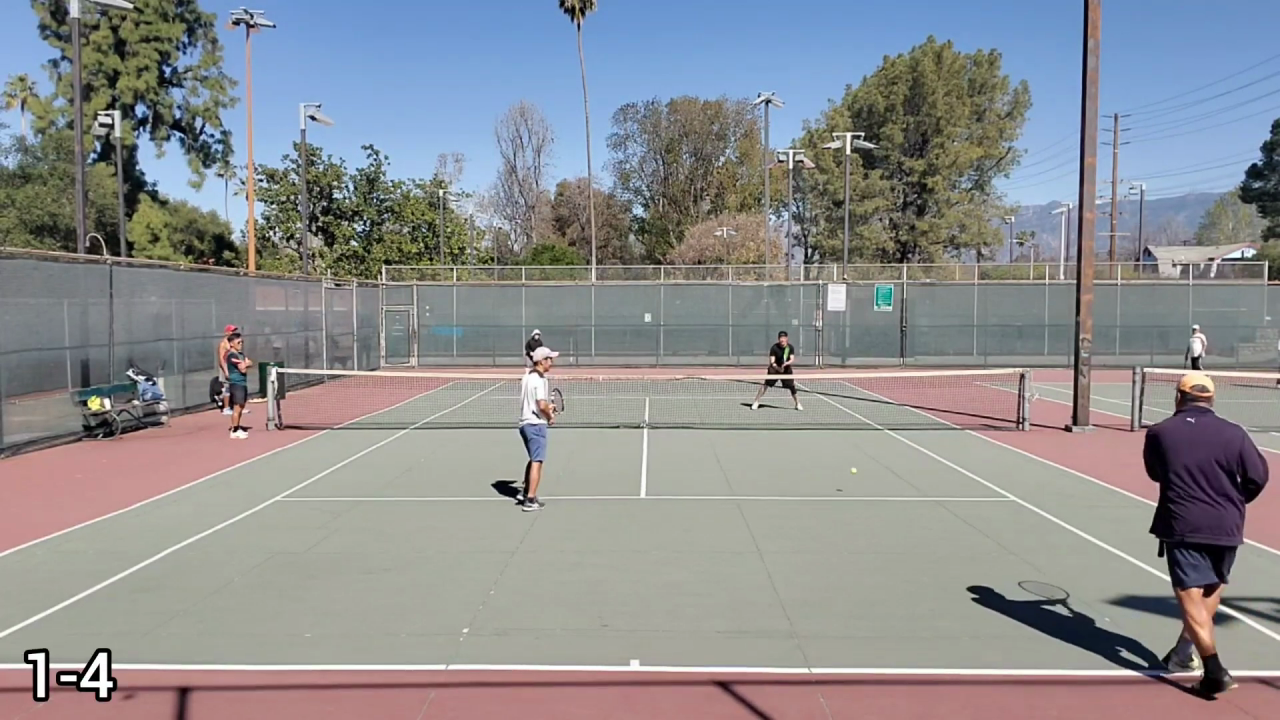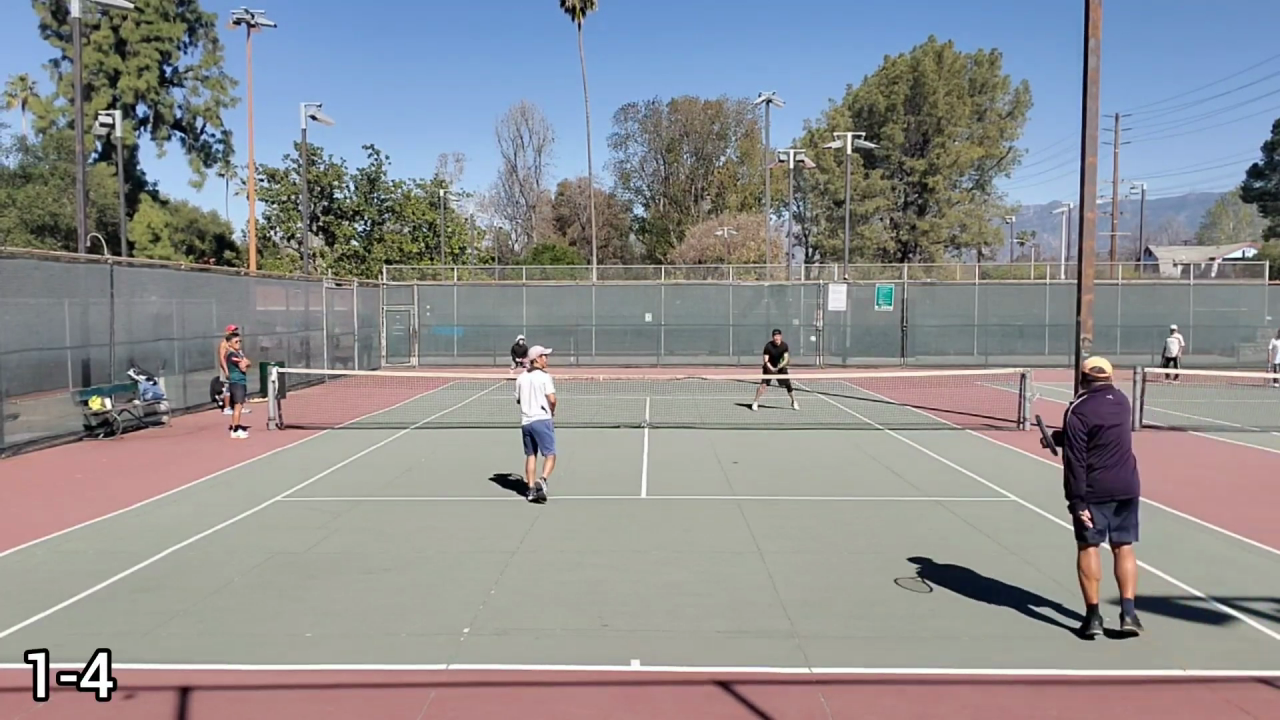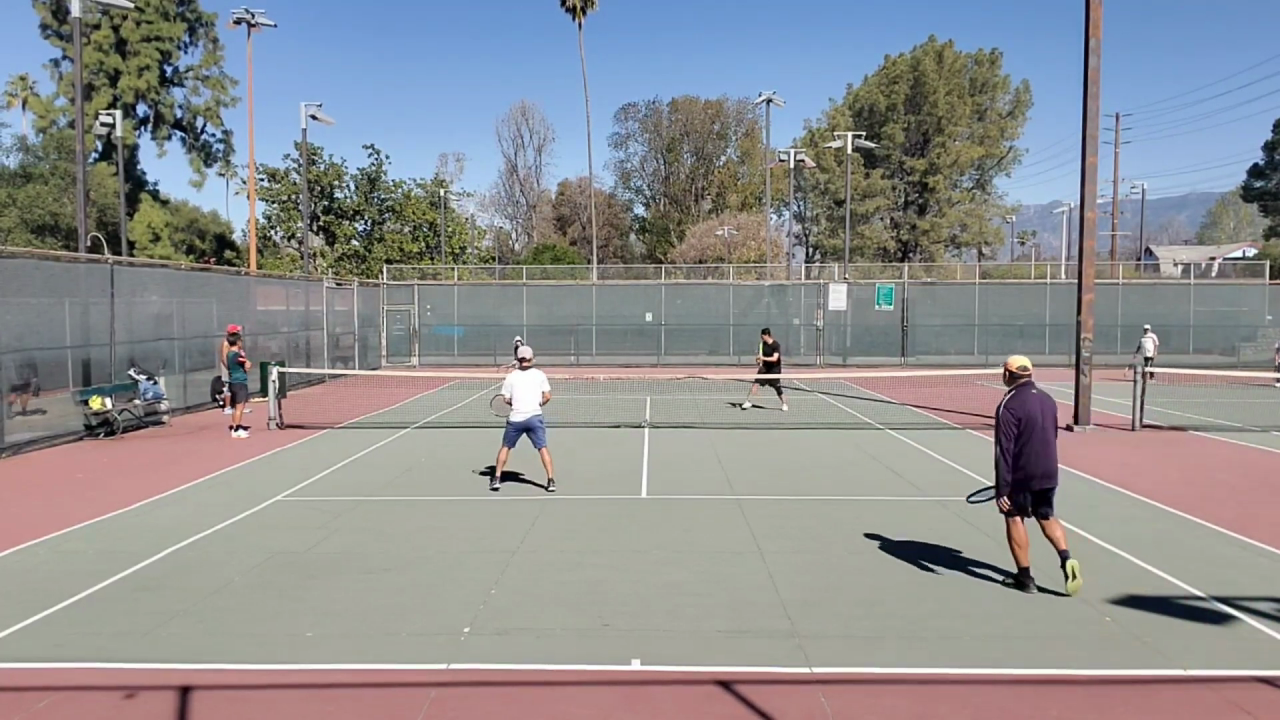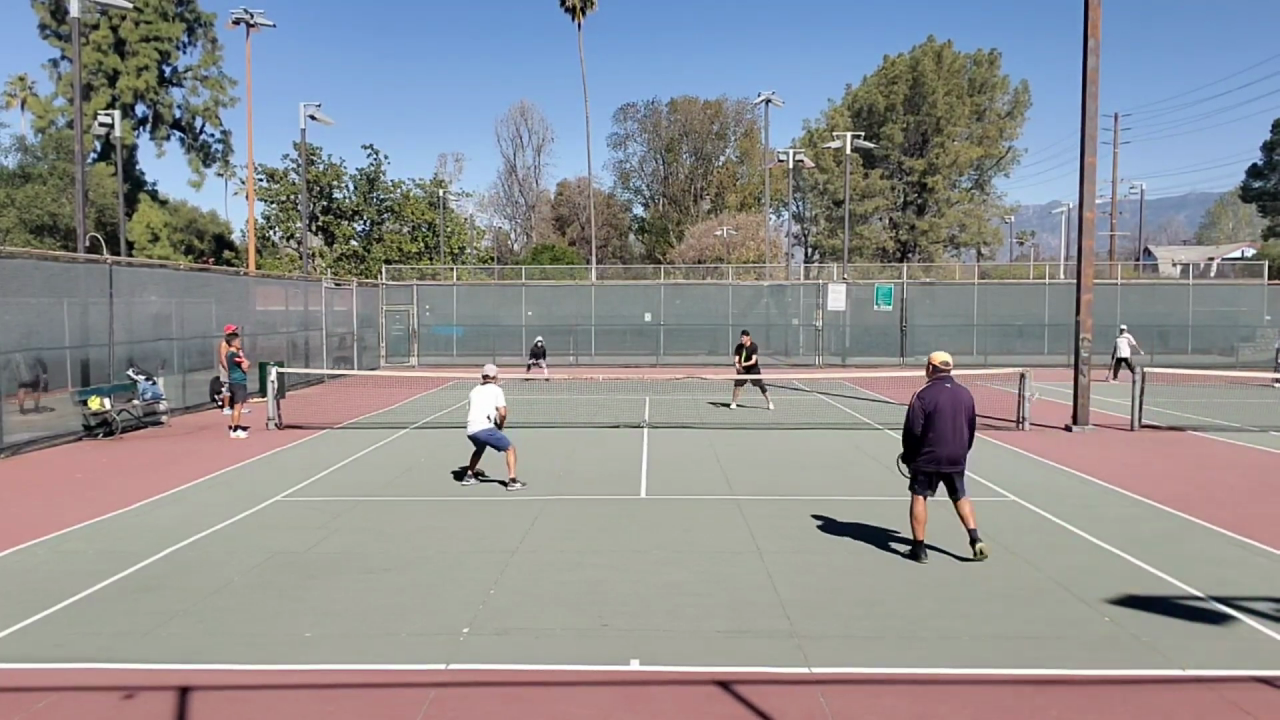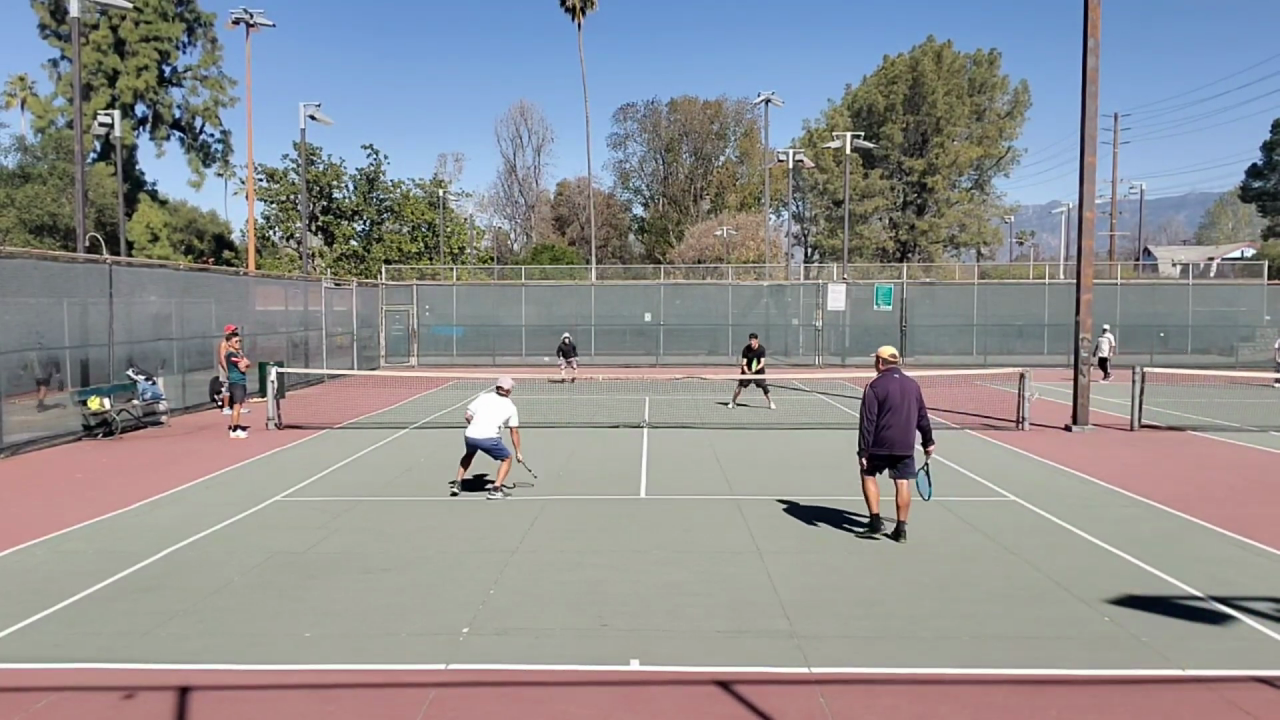
dt=0.7s
person 1, frame 1
left shoulder: (1159, 433)
right shoulder: (1233, 434)
right elbow: (1257, 477)
left hip: (1183, 527)
right hip: (1225, 527)
left knee: (1190, 596)
right knee: (1210, 589)
left ankle: (1216, 671)
right ankle: (1182, 653)
person 1, frame 2
left shoulder: (1078, 410)
right shoulder: (1122, 401)
left elbow: (1076, 458)
left wrist: (1078, 502)
right wrist: (1060, 436)
left hip: (1095, 490)
right hip: (1126, 487)
left knee: (1087, 548)
right knee: (1124, 548)
left ankle: (1093, 617)
right ankle: (1128, 612)
person 1, frame 3
left shoulder: (1009, 405)
right shoulder: (1047, 399)
left elbow: (1004, 450)
left wrist: (1002, 487)
left hip: (1021, 476)
right hip: (1048, 472)
left knee: (1014, 520)
right knee: (1047, 519)
left ankle: (1024, 578)
right ankle: (1066, 560)
person 1, frame 4
left shoulder: (923, 395)
right shoulder: (965, 394)
left elbow: (912, 430)
right elbow: (971, 429)
left wrist: (908, 455)
left hip: (927, 459)
right hip: (956, 459)
left knee: (919, 498)
right knee: (961, 498)
left ankle: (918, 549)
right ankle: (975, 540)
person 1, frame 5
left shoulder: (875, 386)
right shoulder: (912, 384)
left elbow: (867, 421)
right elbow: (922, 416)
left wrist: (863, 450)
right wrist: (928, 441)
left hip: (880, 445)
right hip: (905, 445)
left knee: (868, 476)
right knee: (903, 483)
left ankle: (875, 523)
right ankle: (900, 529)
